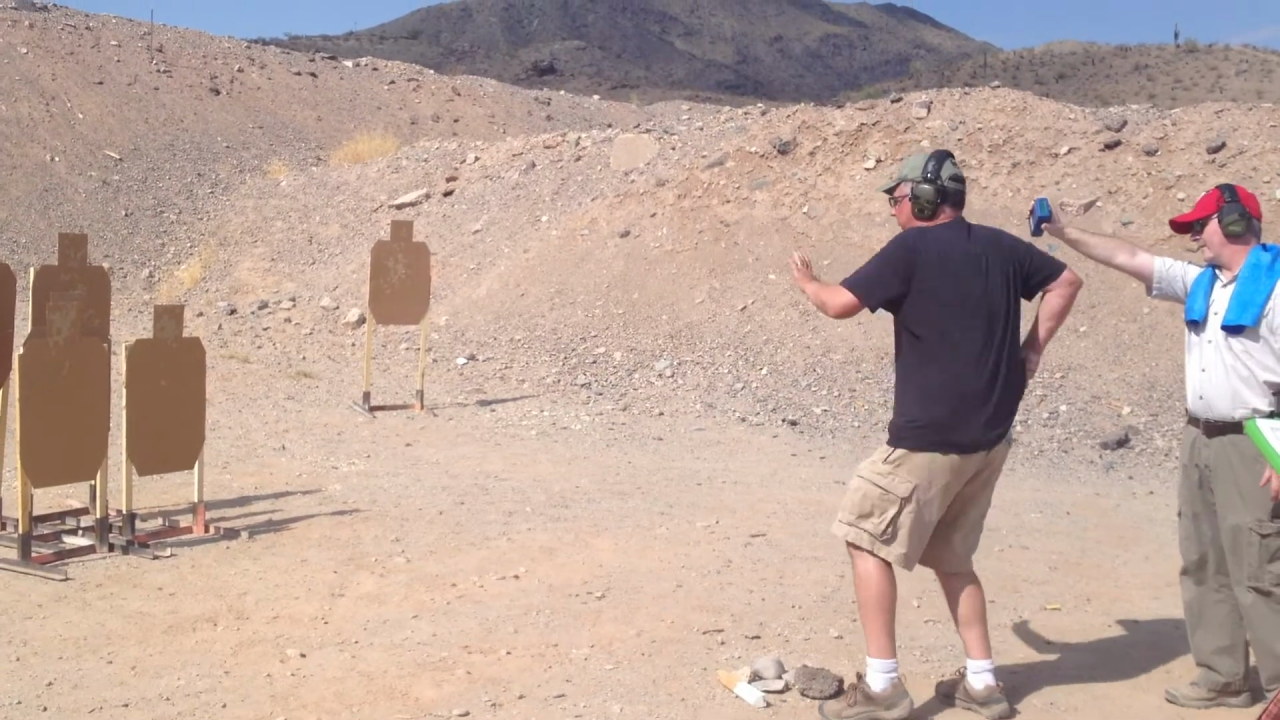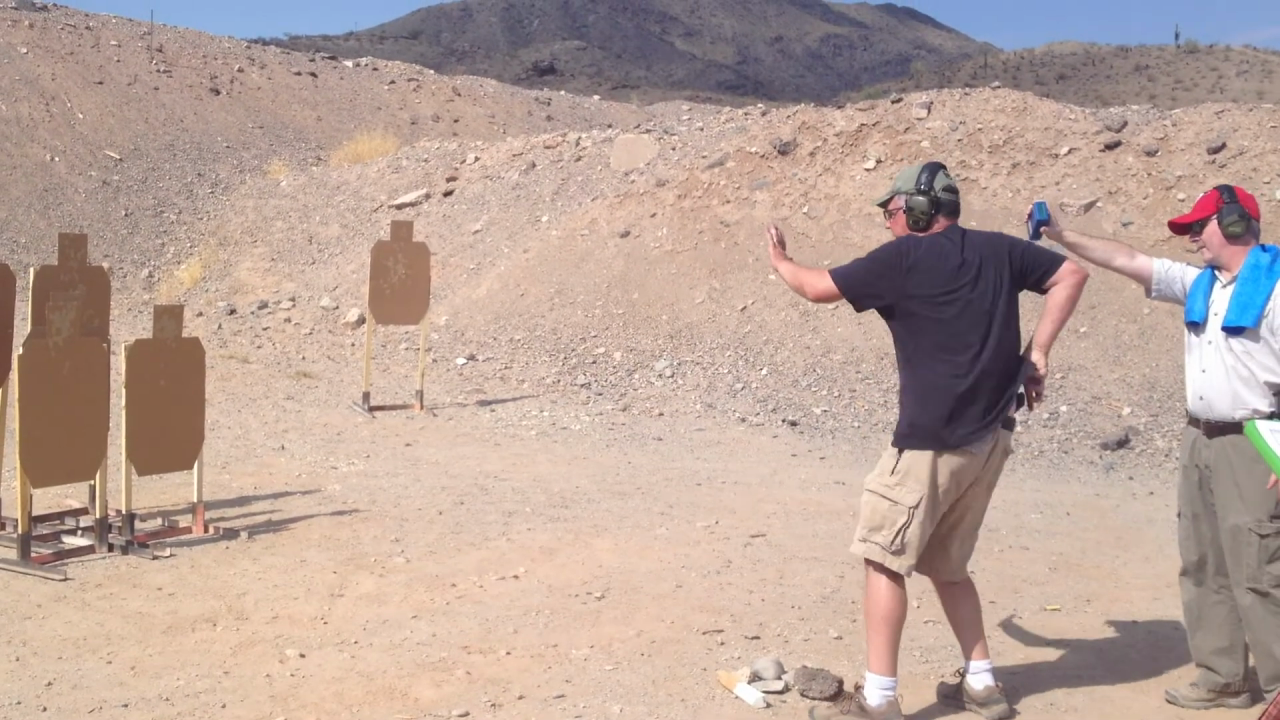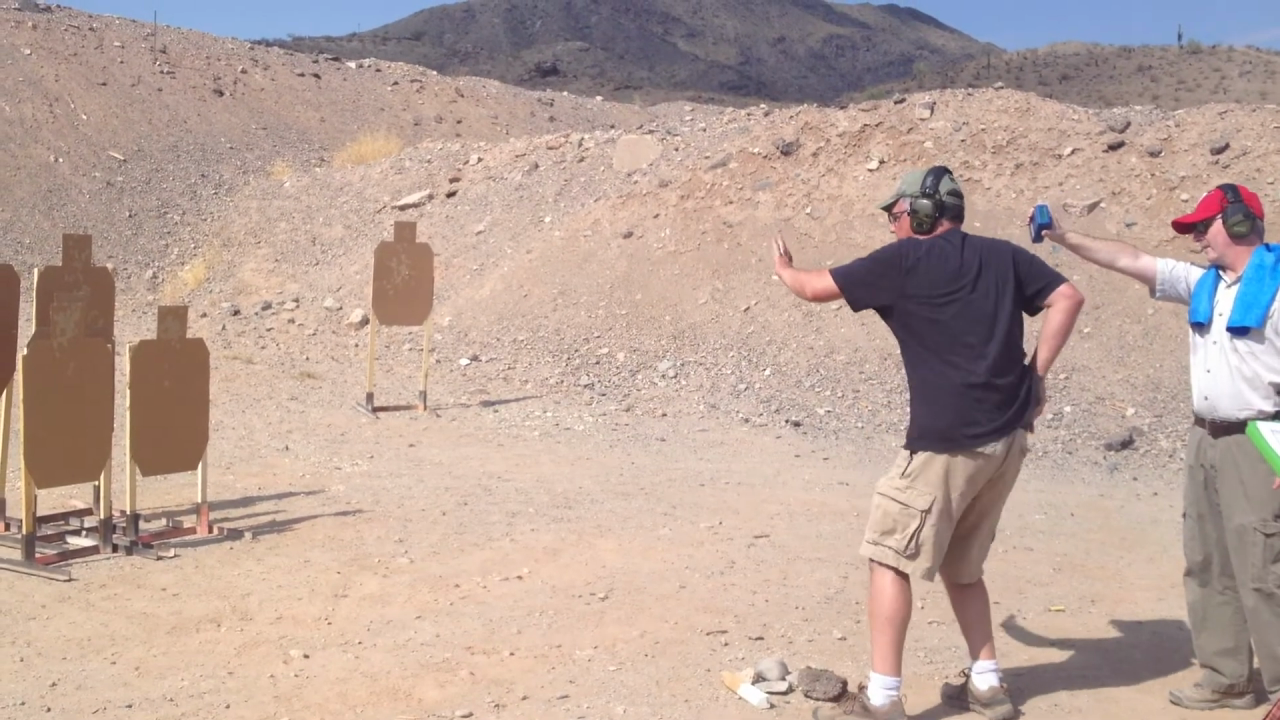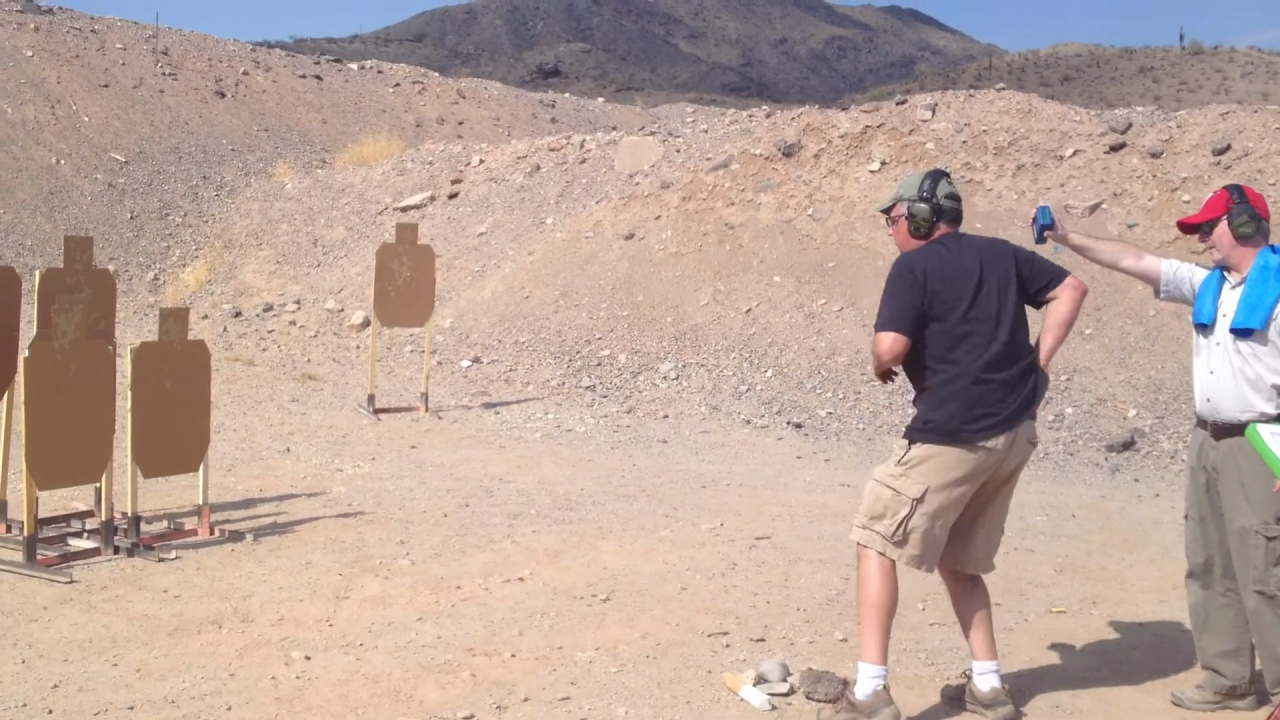
dt=0.2s
person 1, frame 1
left shoulder: (912, 248)
right shoulder: (999, 246)
left elbow: (840, 303)
right elbow: (1065, 282)
left wrist: (805, 281)
right wrist: (1030, 352)
left hip: (928, 434)
right hip: (988, 434)
left knee: (866, 541)
right knee: (951, 558)
person 1, frame 2
left shoulder: (905, 256)
right shoulder: (997, 250)
left elbow: (820, 288)
right elbow: (1071, 275)
left wrist: (779, 260)
right wrist: (1037, 353)
left hip: (931, 439)
right hip: (990, 436)
left knee: (884, 560)
right knee: (946, 564)
person 1, frame 3
left shoulder: (905, 259)
right shoulder: (1001, 255)
left elbow: (819, 287)
right elbow: (1068, 297)
left wrist: (784, 270)
right wrist: (1037, 372)
left hip: (946, 440)
right hip: (1006, 439)
left knee: (891, 559)
right knee: (959, 565)
person 1, frame 4
left shoulder: (914, 266)
right shoulder: (1001, 254)
left elbow: (889, 348)
right elbow: (1072, 290)
left wrist: (880, 367)
right wrist: (1036, 363)
left hip: (949, 434)
right hip: (1013, 434)
left knee: (877, 545)
right knee: (961, 560)
person 2, frame 1
right shoulder: (1198, 282)
right elbow: (1130, 258)
right wrist: (1064, 233)
right hip: (1200, 440)
right knee: (1203, 565)
right ankle: (1221, 676)
person 2, frame 2
right shoulder: (1197, 284)
right elbow: (1129, 261)
right wrist: (1063, 238)
right hip: (1200, 441)
right knee: (1202, 566)
right ankle: (1221, 677)
person 2, frame 3
right shoulder: (1202, 283)
right elbow: (1133, 261)
right wrist: (1065, 239)
right hip: (1205, 440)
right knee: (1208, 567)
right ankle: (1225, 677)
person 2, frame 4
right shoulder: (1206, 284)
right elbow: (1137, 261)
right wrist: (1068, 240)
right hip: (1207, 441)
right knee: (1208, 567)
right ankle: (1227, 679)
